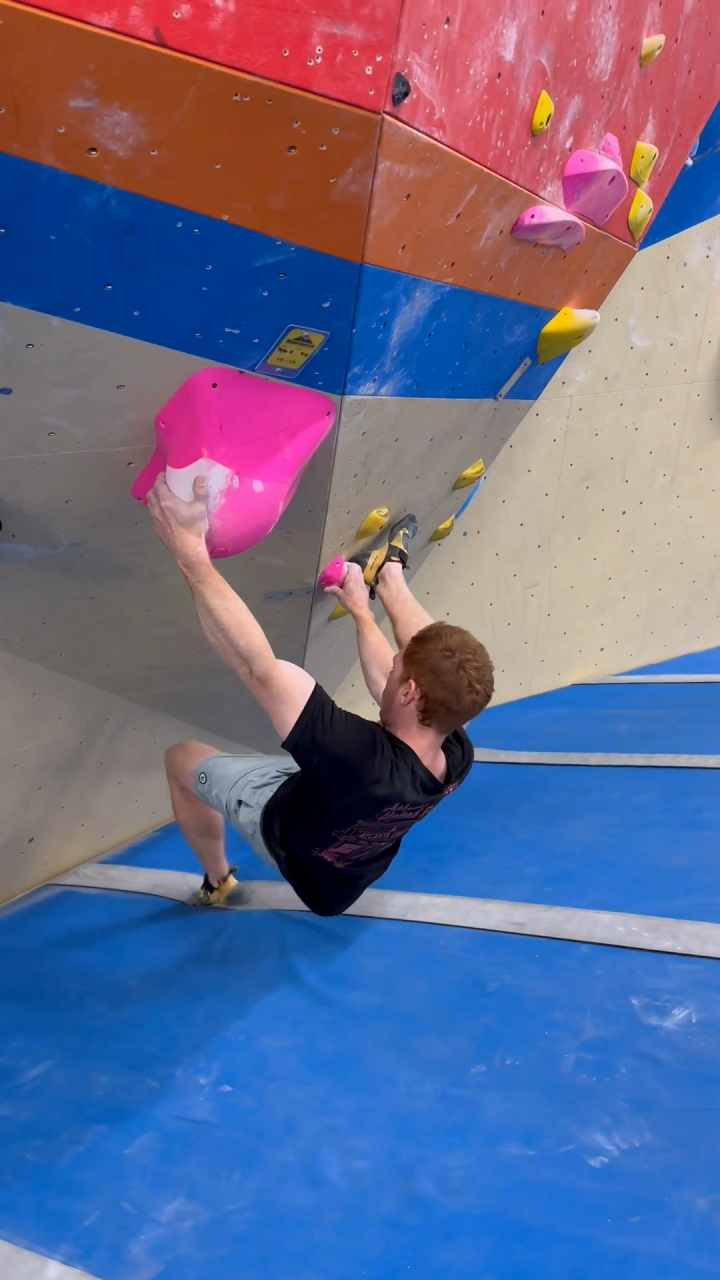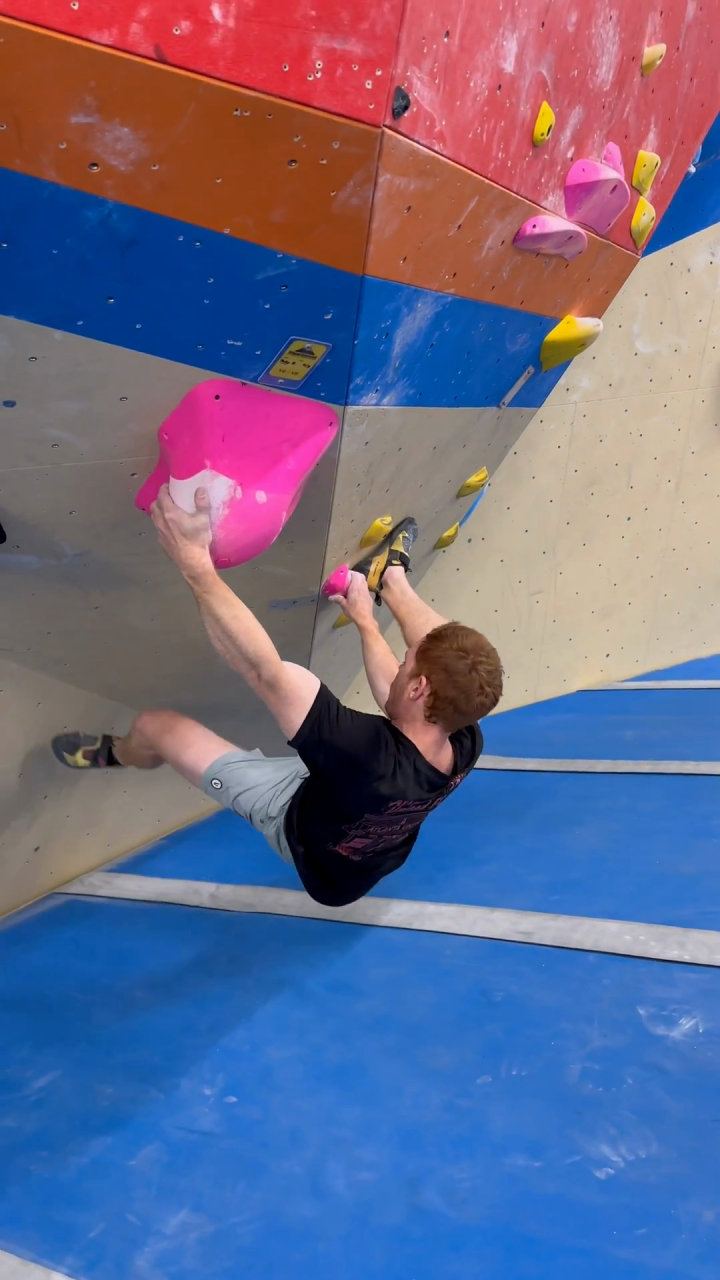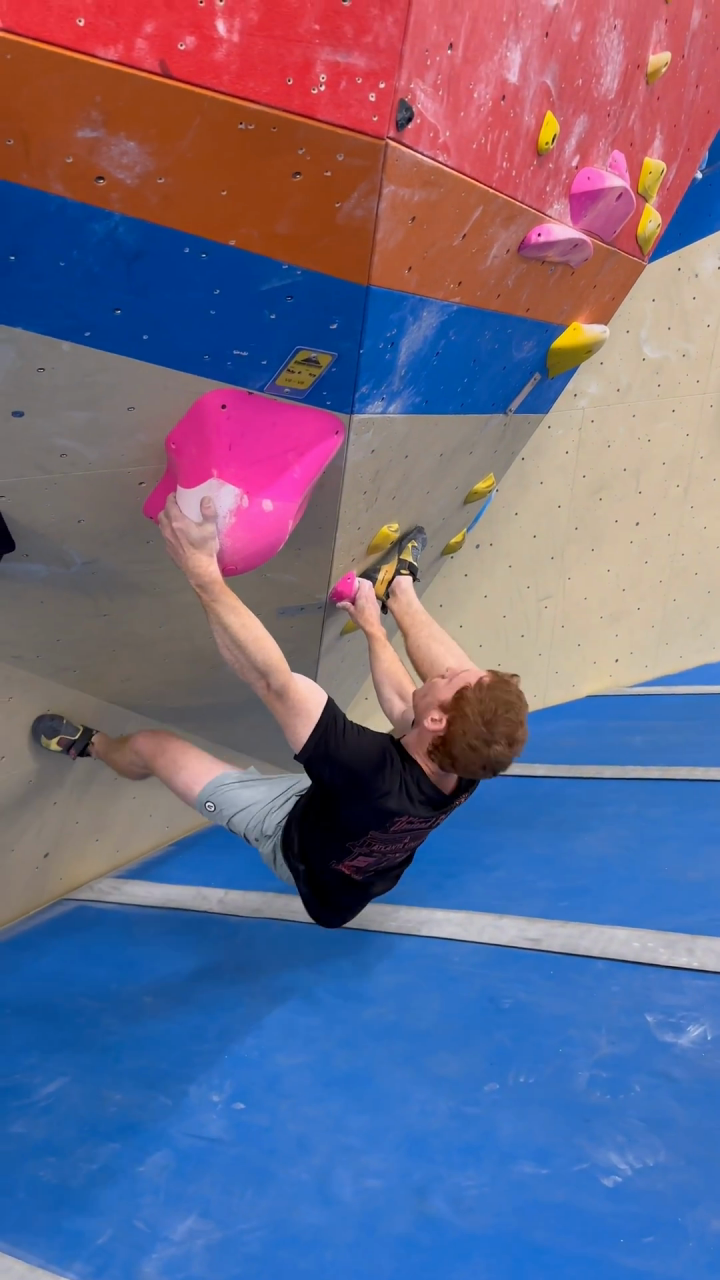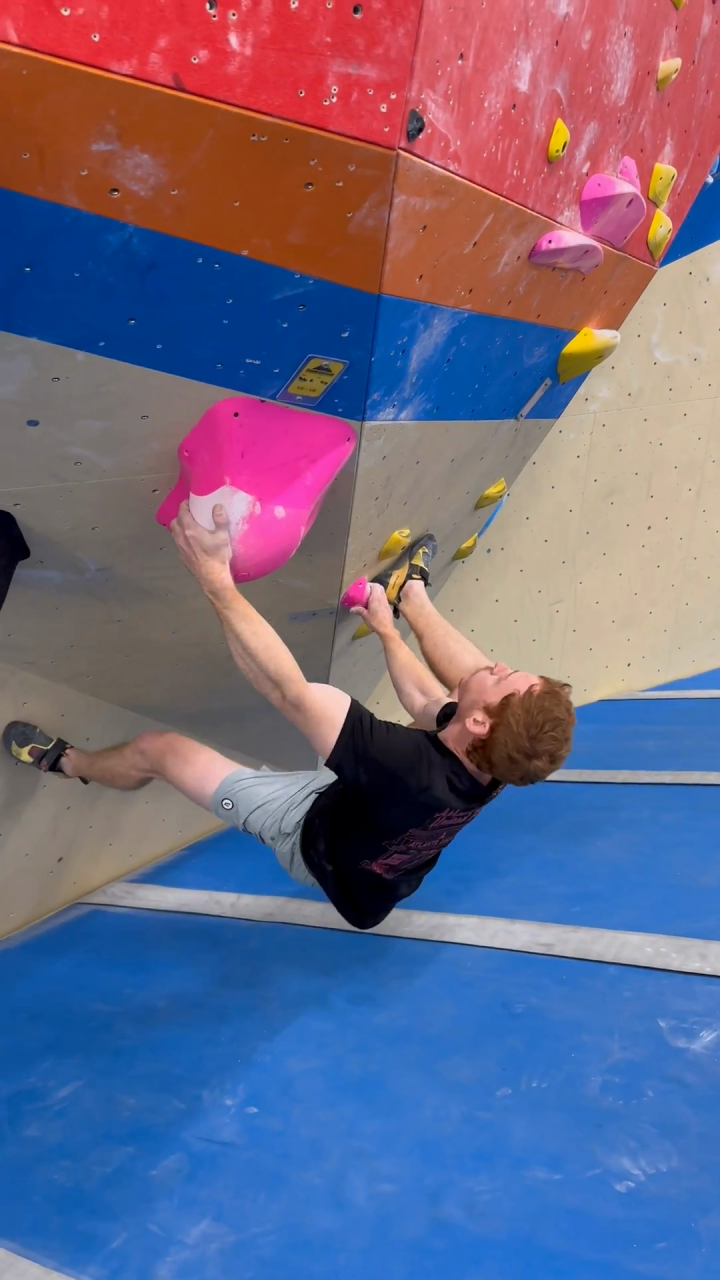
dt=0.3s
person 1, frame 1
left shoulder: (354, 756)
right shoulder: (457, 758)
left elbow: (259, 667)
right elbow: (392, 688)
left wrist: (191, 553)
right wrist: (360, 612)
left hip: (285, 826)
left knee: (183, 758)
right knee: (448, 653)
left ankle: (218, 881)
right ankle: (387, 573)
person 1, frame 2
left shoulder: (361, 752)
right shoulder: (465, 747)
left elbow: (265, 670)
right elbow: (400, 699)
left wrist: (195, 563)
right wrist: (365, 620)
left hip: (302, 828)
left knee: (156, 725)
right knee: (460, 649)
left ankle: (113, 752)
right ankle: (389, 578)
person 1, frame 3
left shoulder: (369, 770)
right shoulder: (473, 764)
left elbow: (274, 680)
right elbow: (405, 706)
left wrist: (203, 572)
right wrist: (373, 628)
left hip: (297, 842)
left knee: (149, 746)
right knee: (477, 685)
left ankle: (93, 746)
right ankle: (397, 588)
person 1, frame 4
left shoulder: (407, 764)
right shoulder: (500, 759)
left elbow: (292, 690)
right elbow: (433, 701)
left wrist: (215, 579)
right wrist: (385, 632)
left hip: (317, 841)
right hip: (370, 831)
left knee: (155, 748)
right knee: (485, 675)
left ankle: (70, 762)
right ankle: (409, 595)
